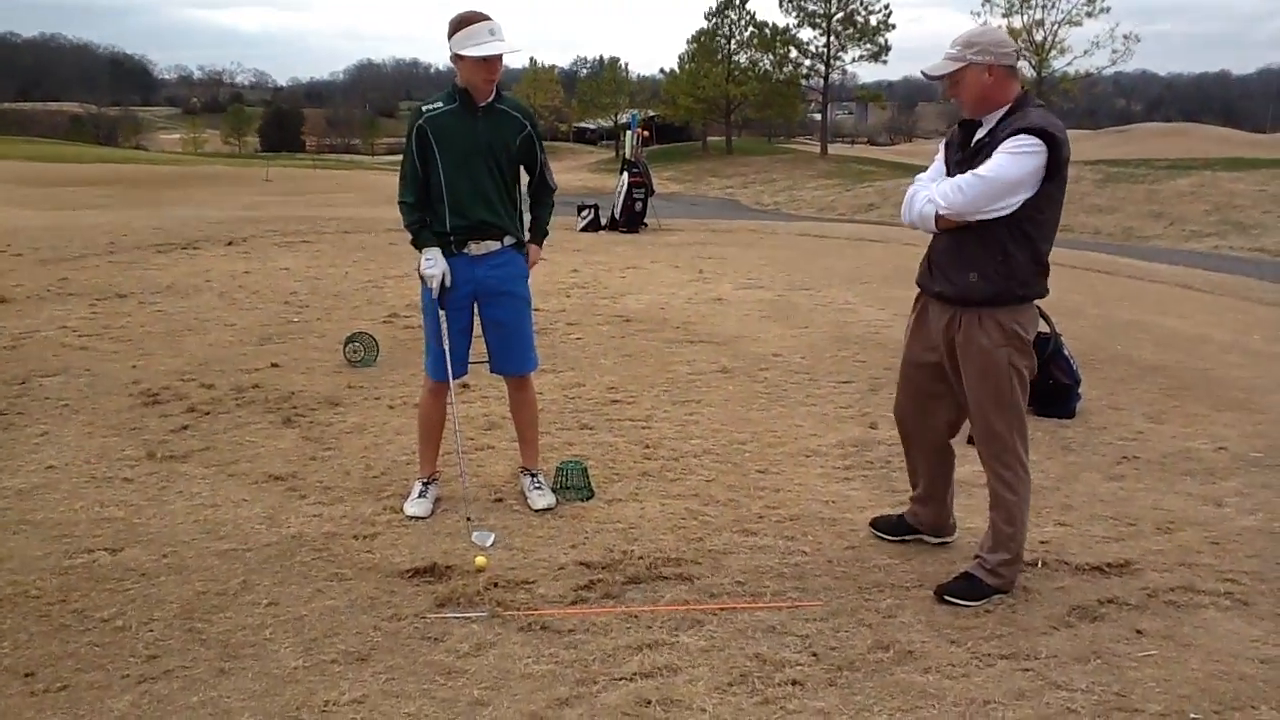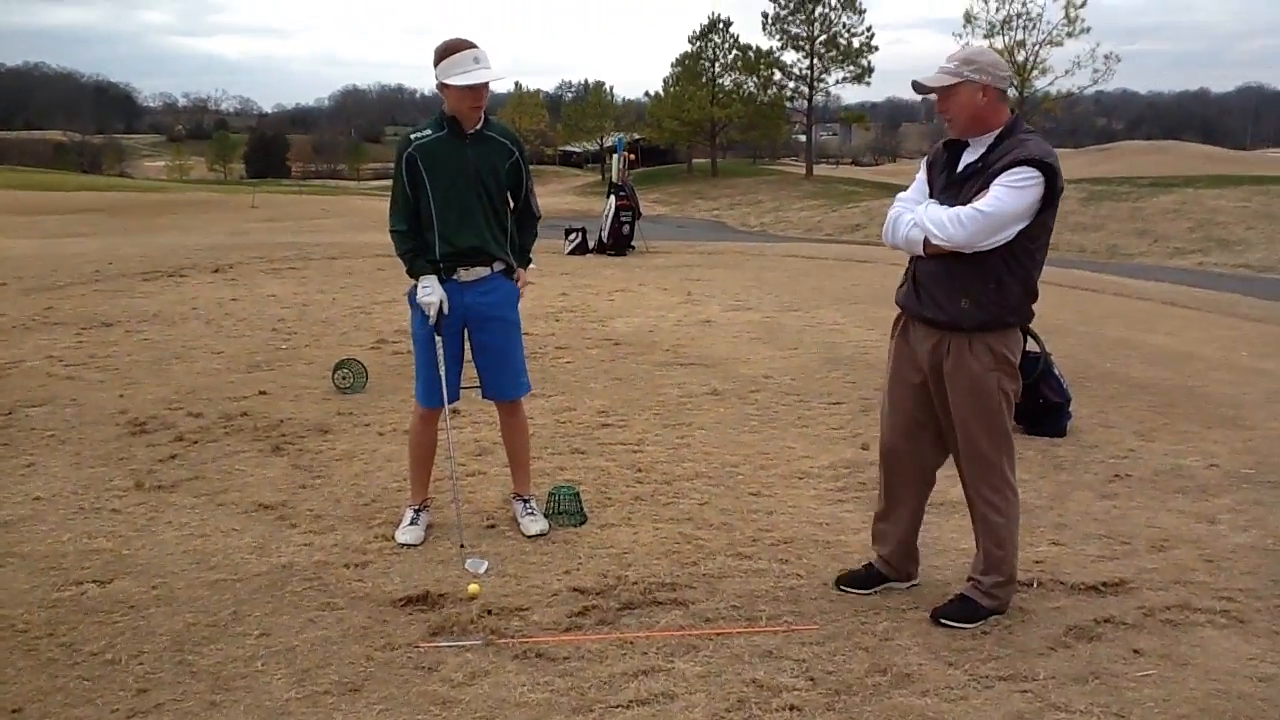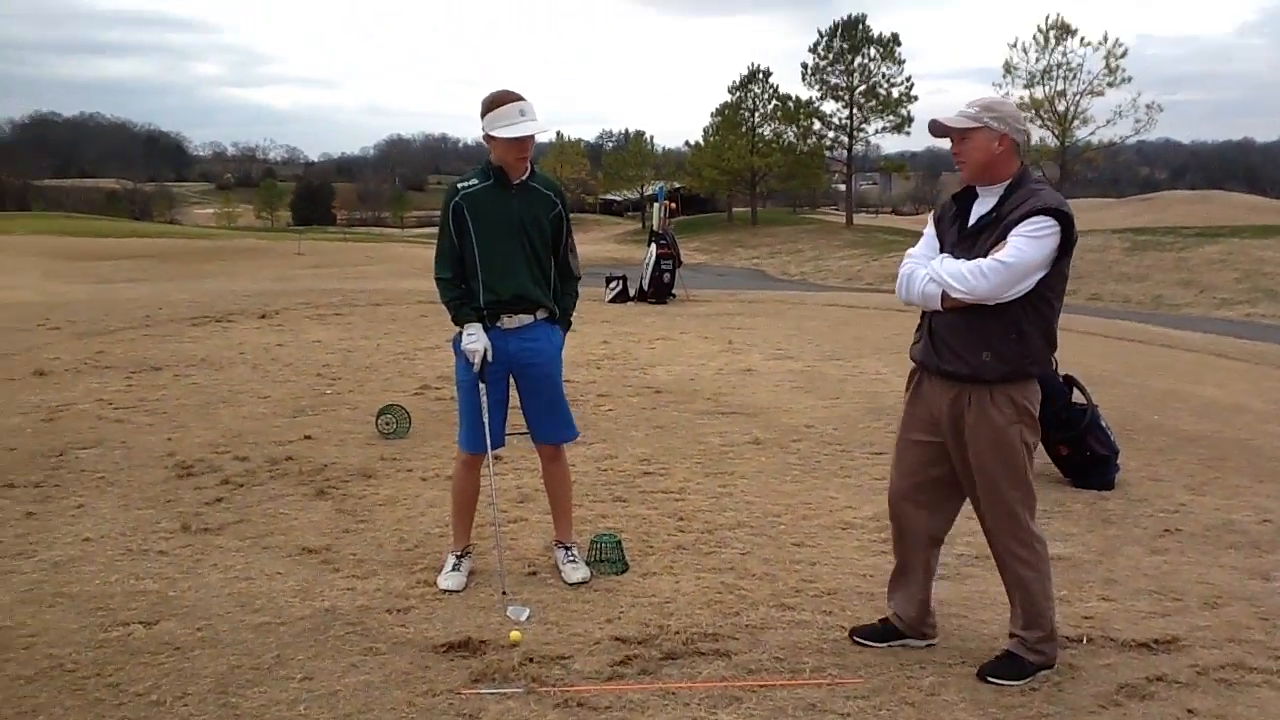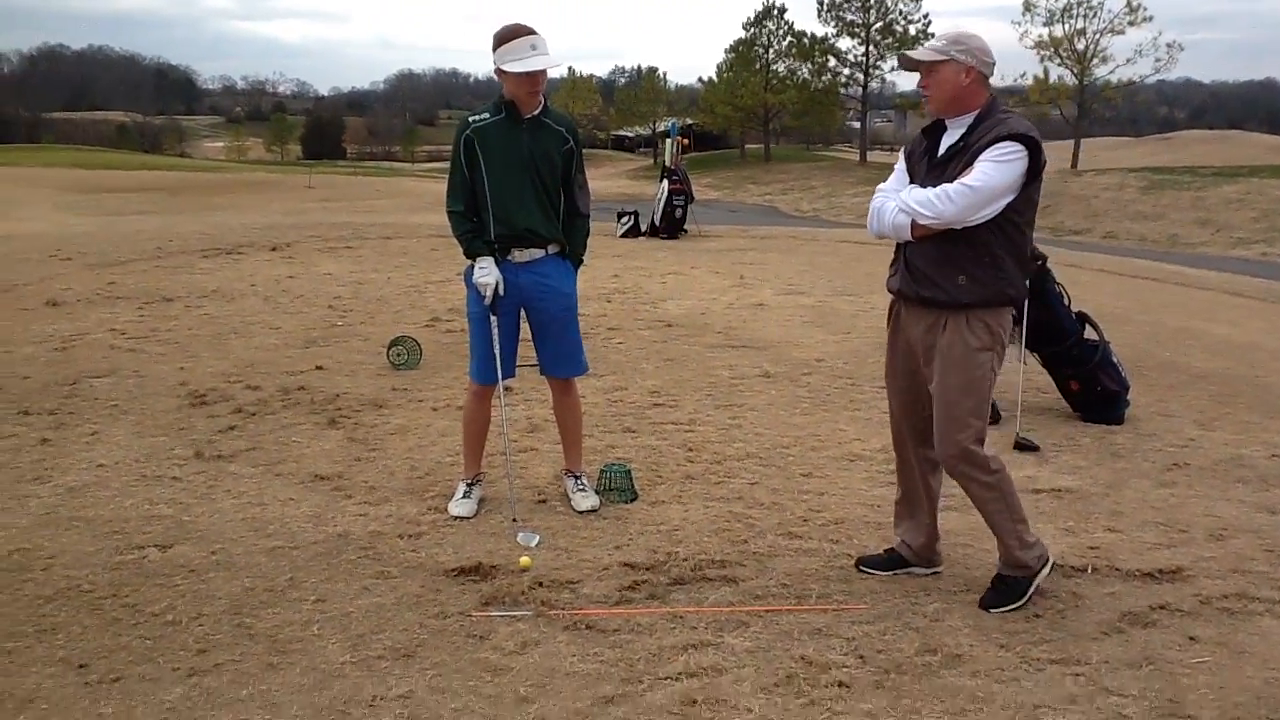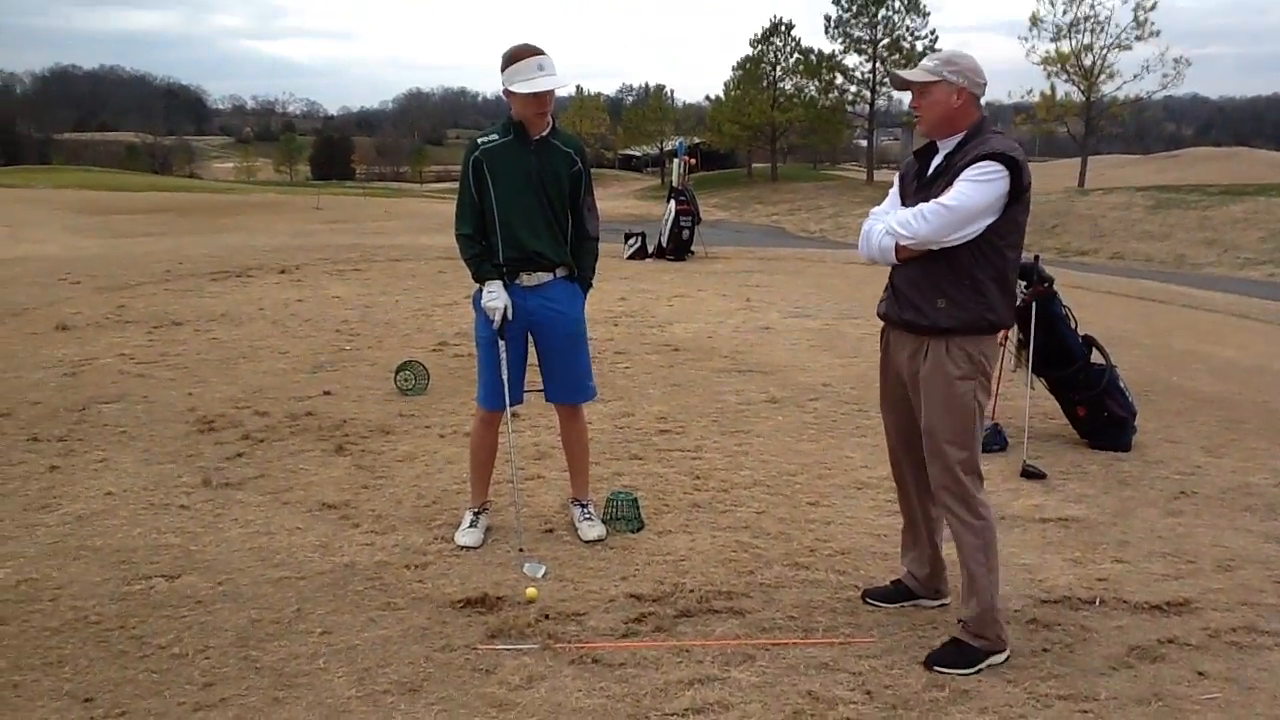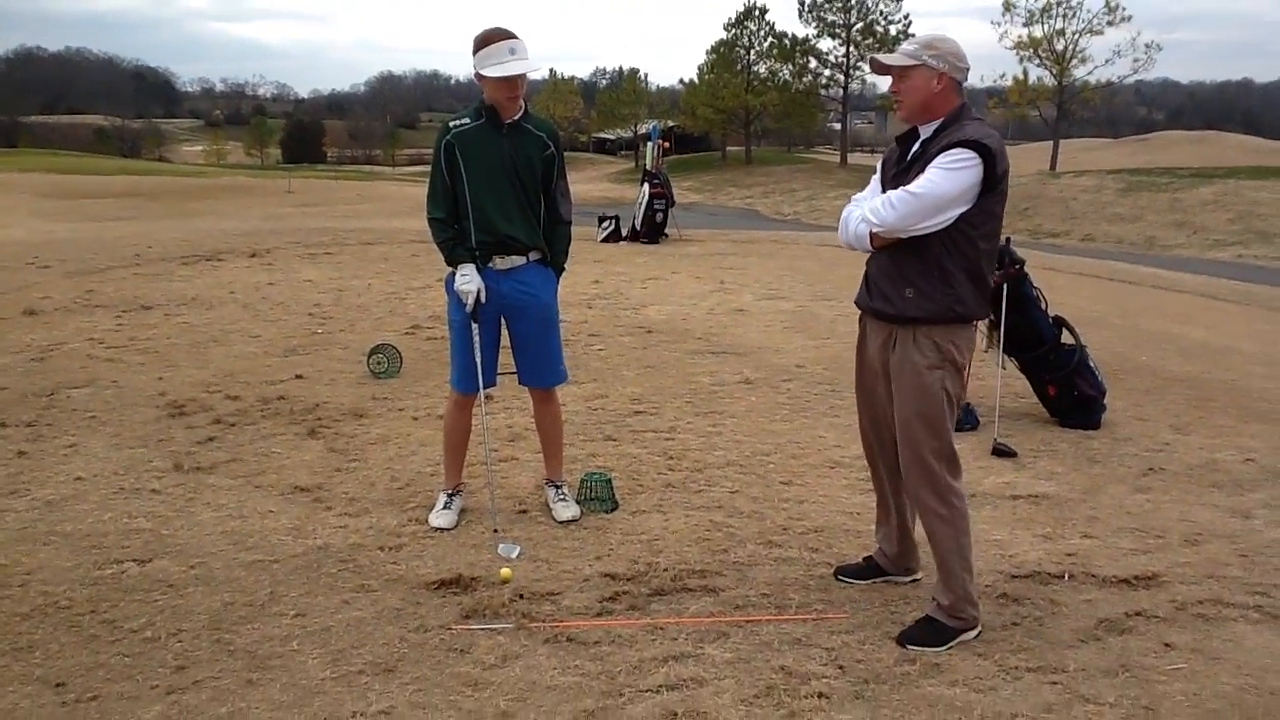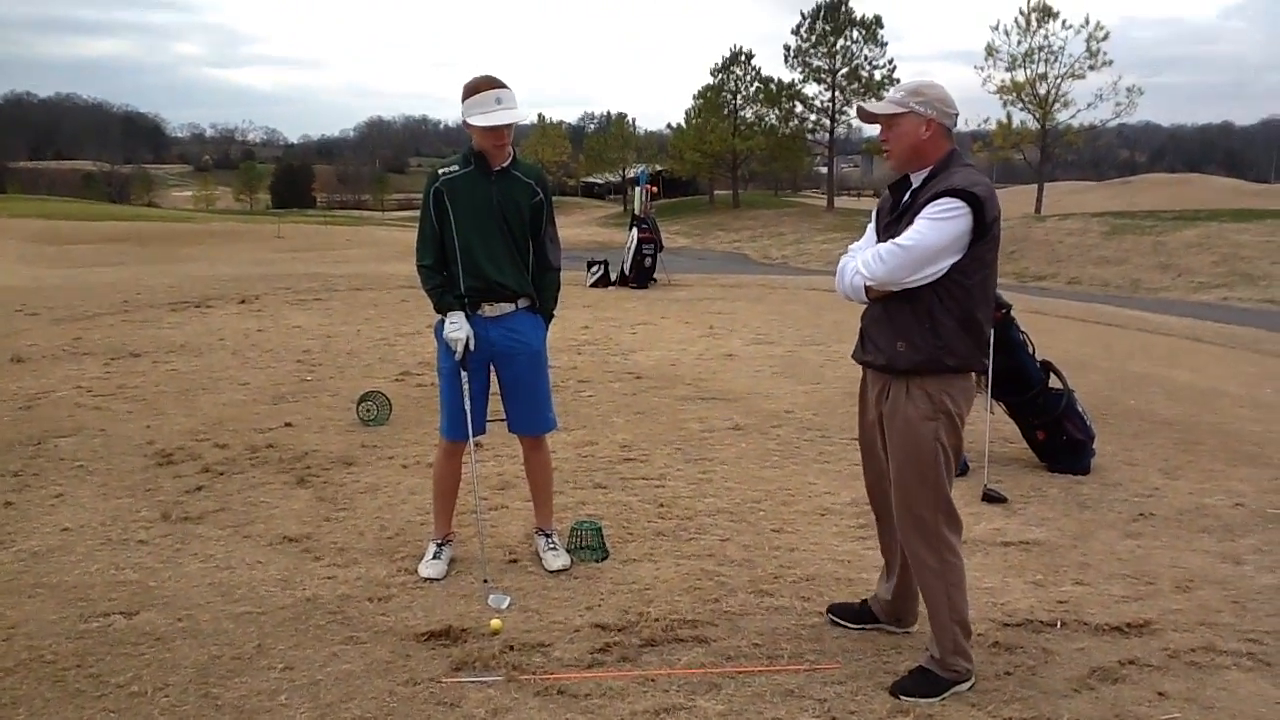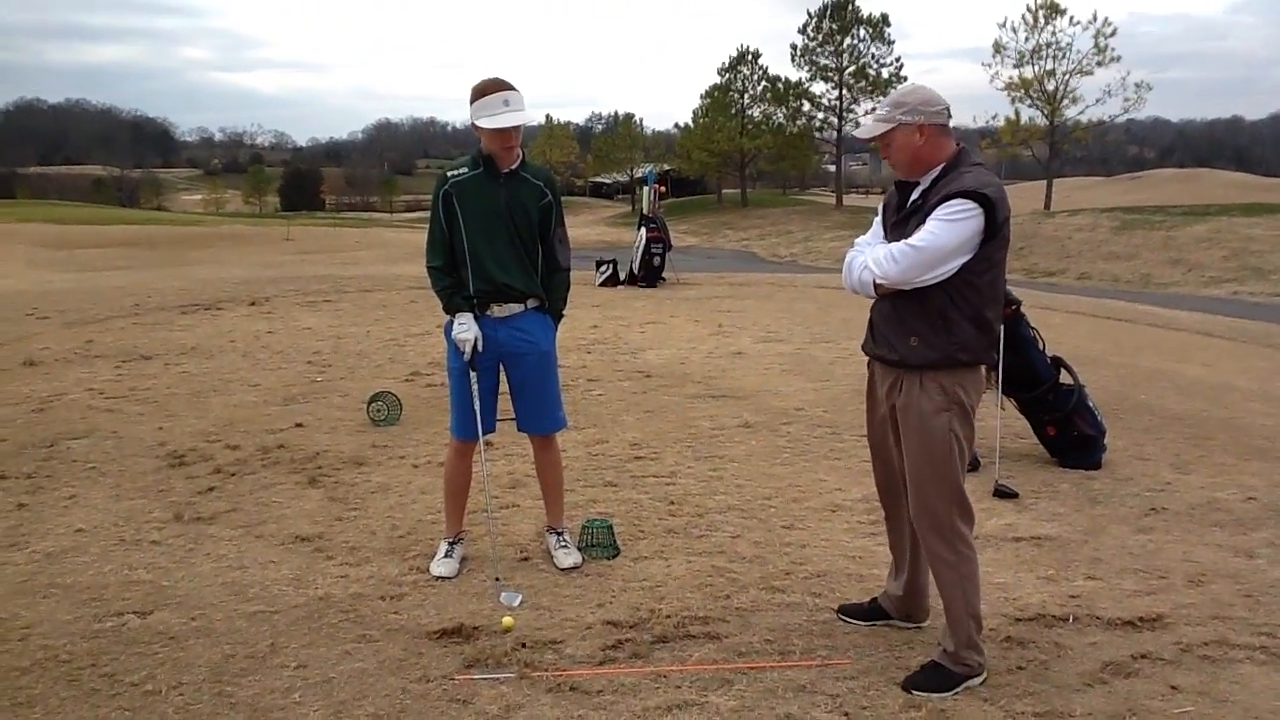
dt=0.3s
person 1, frame 1
left shoulder: (1035, 138)
right shoulder: (964, 134)
left elbow: (962, 198)
right elbow: (914, 205)
left wrist: (941, 196)
right wrist: (949, 210)
left hip: (995, 314)
right hip: (937, 301)
left knee: (999, 442)
right knee: (915, 413)
left ankle: (998, 565)
right ankle: (929, 514)
person 1, frame 2
left shoulder: (1029, 165)
right shoulder: (944, 156)
left elbow: (964, 229)
right elbow: (895, 226)
left wrist: (925, 216)
right wrist: (942, 234)
left hip: (980, 339)
right hip: (916, 325)
left knee: (985, 467)
right knee: (901, 451)
left ankle: (992, 586)
right ankle: (893, 561)
person 1, frame 3
left shoulder: (1043, 214)
right shoulder: (952, 210)
left elbow: (986, 281)
right elbow: (908, 282)
left wrist: (940, 274)
right wrist: (961, 286)
left hip: (998, 393)
right hip: (931, 380)
left knee: (1008, 520)
right knee: (912, 502)
left ankle: (1035, 643)
right ankle: (911, 618)
person 1, frame 4
left shoulder: (1010, 141)
right shoulder: (924, 144)
left elbow: (950, 205)
right elbow: (880, 216)
left wrist: (911, 203)
right wrist: (930, 218)
left hip: (971, 318)
right hip: (910, 308)
left knee: (959, 444)
right knee: (911, 436)
left ankle: (1024, 556)
right ankle: (917, 545)
person 1, frame 5
left shoulder: (996, 162)
right shoulder: (919, 165)
left elbow: (924, 227)
right elbow: (871, 239)
left wrist: (899, 231)
right wrist: (910, 240)
left hip: (958, 343)
right hip: (902, 332)
left knee: (953, 478)
right knee: (910, 464)
left ankle: (984, 631)
right ankle: (922, 577)
person 1, frame 6
left shoulder: (972, 149)
right shoulder: (903, 148)
left elbow: (892, 214)
right elbow: (852, 225)
left wrist: (879, 218)
right wrist: (884, 229)
left hip: (932, 332)
right hip: (880, 319)
left knee: (928, 466)
right knee: (884, 448)
left ankle: (958, 608)
right ankle: (895, 555)
person 1, frame 7
left shoulder: (962, 195)
right shoulder: (899, 195)
left elbow: (881, 269)
right elbow: (849, 275)
left wrist: (872, 270)
right wrist: (880, 281)
left hip: (930, 381)
right hip: (882, 368)
left knee: (925, 517)
right knee: (889, 502)
left ankle: (952, 661)
right ankle: (892, 605)
person 1, frame 8
left shoulder: (972, 196)
right shoulder: (904, 193)
left elbow: (895, 266)
right elbow: (856, 268)
left wrist: (880, 264)
right wrist: (888, 274)
left hip: (940, 376)
right hip: (888, 364)
left knee: (939, 510)
right knee: (898, 495)
left ankle: (964, 654)
right ankle: (904, 599)
person 2, frame 1
left shoulder: (517, 118)
right shoulder: (428, 120)
left elbow: (542, 181)
right elbow: (411, 194)
left wrist: (536, 237)
right wrist: (427, 248)
left hip: (505, 261)
right hip: (448, 262)
left knee: (519, 373)
right knee: (438, 378)
left ankle: (531, 471)
right ankle: (426, 478)
person 2, frame 2
left shoulder: (505, 144)
right shoulder: (416, 148)
left elbow: (526, 209)
right elbow: (402, 224)
left wrist: (520, 262)
right wrist: (423, 276)
left hip: (494, 286)
right hip: (438, 289)
left knee: (509, 398)
right knee: (428, 405)
left ankle: (523, 497)
right ankle: (417, 505)
person 2, frame 3
left shoulder: (549, 195)
right shoulder: (463, 197)
left elbow: (567, 266)
right elbow: (447, 272)
left wrist: (561, 324)
right wrist: (469, 324)
left hip: (538, 332)
right hip: (483, 335)
left knee: (553, 444)
right knee: (472, 450)
left ankle: (565, 544)
right ankle: (460, 551)
person 2, frame 4
left shoulder: (562, 130)
right shoulder: (475, 131)
left elbow: (577, 204)
right elbow: (459, 205)
left wrist: (571, 263)
right wrist: (480, 258)
left hip: (550, 268)
right hip: (494, 268)
left knee: (563, 378)
right knee: (483, 381)
left ankle: (574, 474)
right ankle: (470, 479)
person 2, frame 5
left shoulder: (571, 152)
right shoulder: (483, 152)
left elbow: (586, 227)
right elbow: (468, 228)
left wrist: (580, 285)
right wrist: (490, 282)
left hip: (559, 291)
right hip: (502, 292)
left knee: (571, 403)
right knee: (490, 407)
left ankle: (581, 502)
right ankle: (477, 508)
person 2, frame 6
left shoulder: (543, 136)
right shoulder: (455, 136)
left elbow: (559, 211)
right elbow: (440, 212)
left wrist: (551, 270)
right wrist: (462, 265)
left hip: (531, 275)
right hip: (475, 276)
left knee: (544, 387)
right knee: (463, 391)
left ankle: (555, 484)
right ankle: (451, 490)
person 2, frame 7
left shoulder: (532, 182)
right shoulder: (444, 183)
left elbow: (548, 258)
right elbow: (429, 259)
left wrist: (540, 317)
right wrist: (451, 312)
left hip: (520, 322)
right hip: (463, 322)
left knee: (534, 433)
right knee: (453, 438)
left ankle: (546, 533)
right ankle: (441, 539)
person 2, frame 8
left shoulder: (541, 185)
right shoulder: (453, 185)
left elbow: (557, 260)
right elbow: (438, 260)
left wrist: (549, 319)
right wrist: (459, 314)
left hip: (529, 323)
right hip: (472, 324)
left knee: (544, 433)
right knee: (463, 438)
left ankle: (557, 530)
right ankle: (452, 538)
